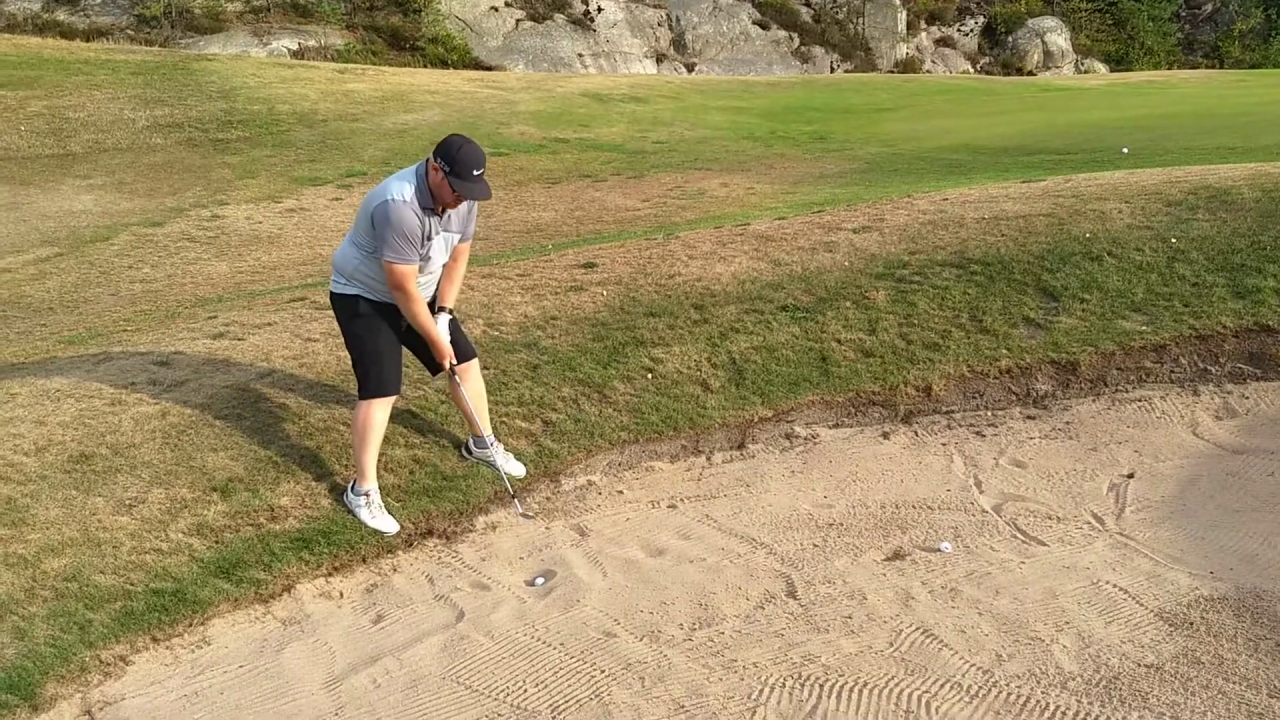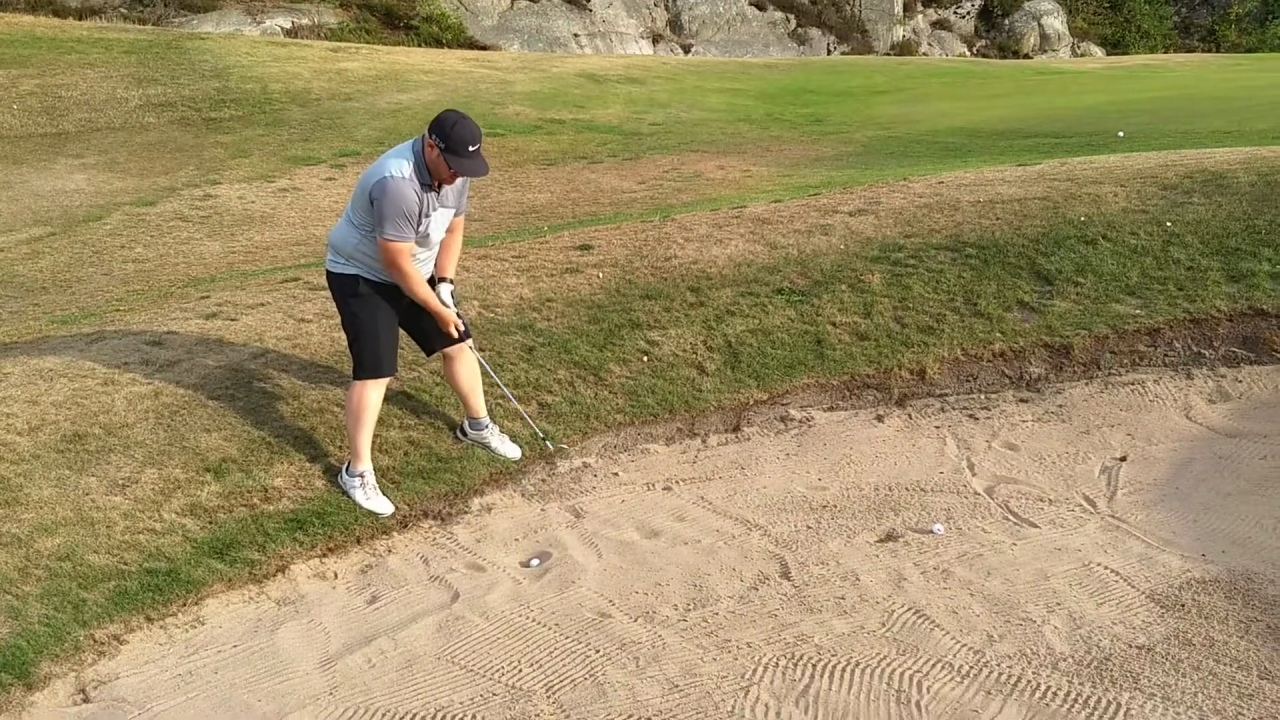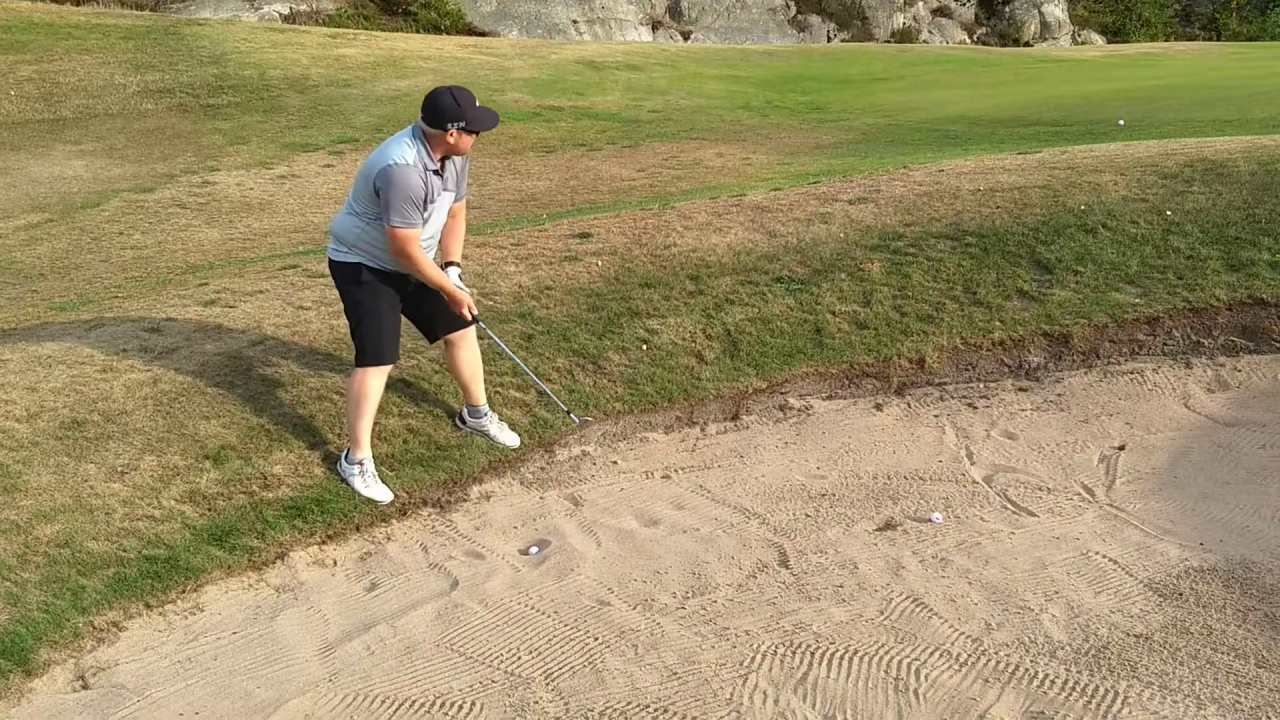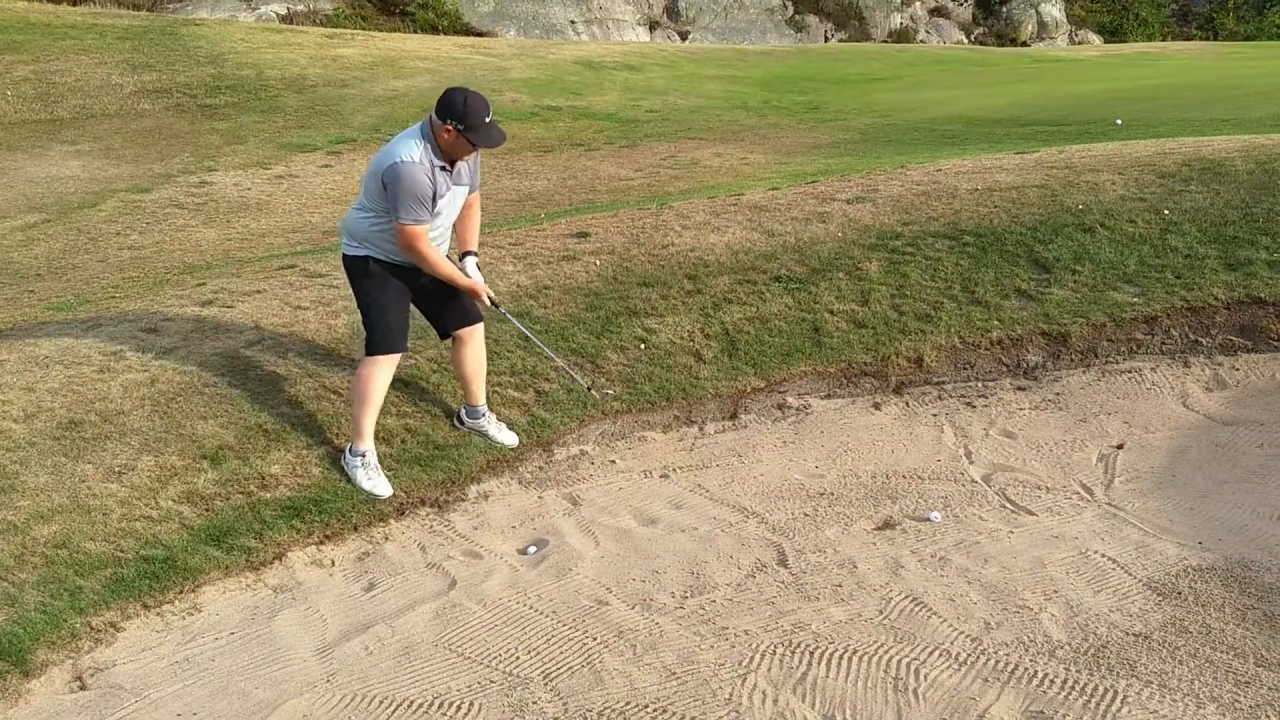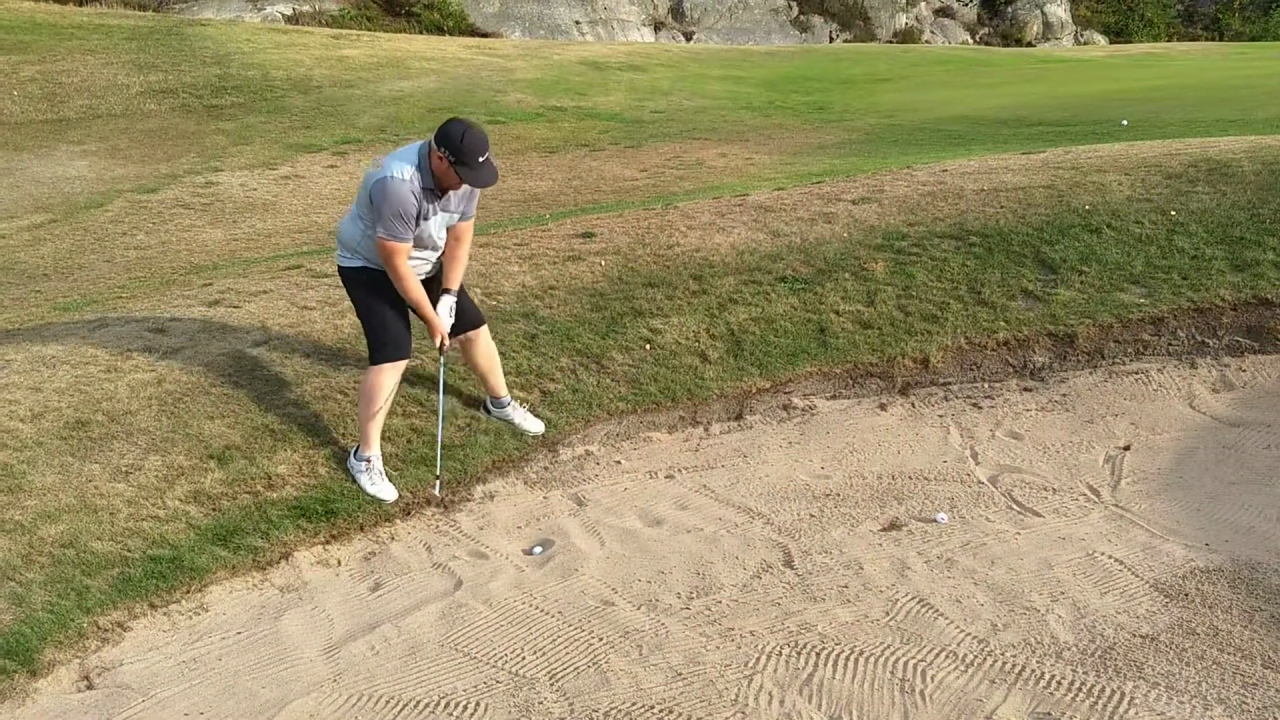
dt=0.5s
person 1, frame 1
left shoulder: (462, 197)
right shoulder: (400, 206)
left elbow: (458, 257)
right elbow: (402, 288)
left wrist: (444, 314)
right wrist: (434, 340)
left hip: (421, 295)
right hip: (364, 297)
left knee: (465, 363)
right knee: (380, 391)
left ankle: (482, 443)
right ankle: (363, 490)
person 1, frame 2
left shoulder: (453, 171)
right shoulder: (397, 182)
left elbow: (453, 229)
right elbow: (396, 263)
left wrist: (445, 285)
right wrist: (437, 310)
left hip: (415, 273)
right hip: (362, 277)
left knee: (458, 343)
right knee: (375, 372)
left ankle: (477, 425)
right ankle: (357, 472)
person 1, frame 3
left shoulder: (452, 155)
right shoulder: (402, 170)
left elbow: (455, 212)
right elbow: (405, 250)
left wrist: (453, 269)
right wrist: (449, 290)
left hip: (414, 262)
right hip: (365, 265)
left knee: (461, 329)
right knee: (376, 360)
left ankle: (477, 413)
right ankle: (356, 459)
person 1, frame 4
left shoulder: (463, 151)
right shoulder: (409, 166)
left elbow: (470, 204)
right elbow: (414, 244)
left wrist: (470, 259)
right wrist: (464, 282)
left hip: (426, 257)
right hip: (376, 259)
left knee: (470, 326)
right knee: (386, 349)
left ankle: (475, 413)
right ankle: (360, 452)
person 1, frame 5
left shoulder: (465, 177)
right shoulder: (398, 184)
left elbow: (459, 239)
right elbow: (394, 263)
left wrist: (447, 297)
right wrist: (430, 318)
left hip: (428, 264)
right hip: (370, 267)
left knee: (475, 328)
right knee: (391, 356)
left ankle: (500, 402)
right ankle: (365, 457)
